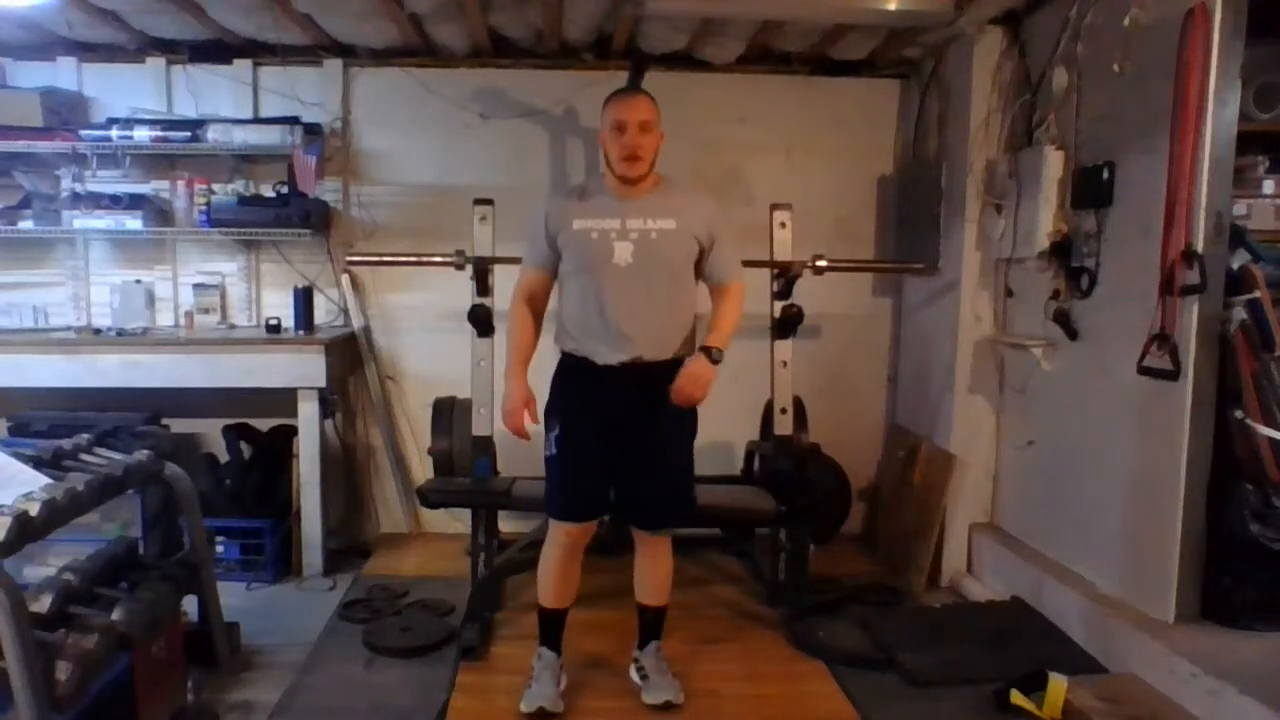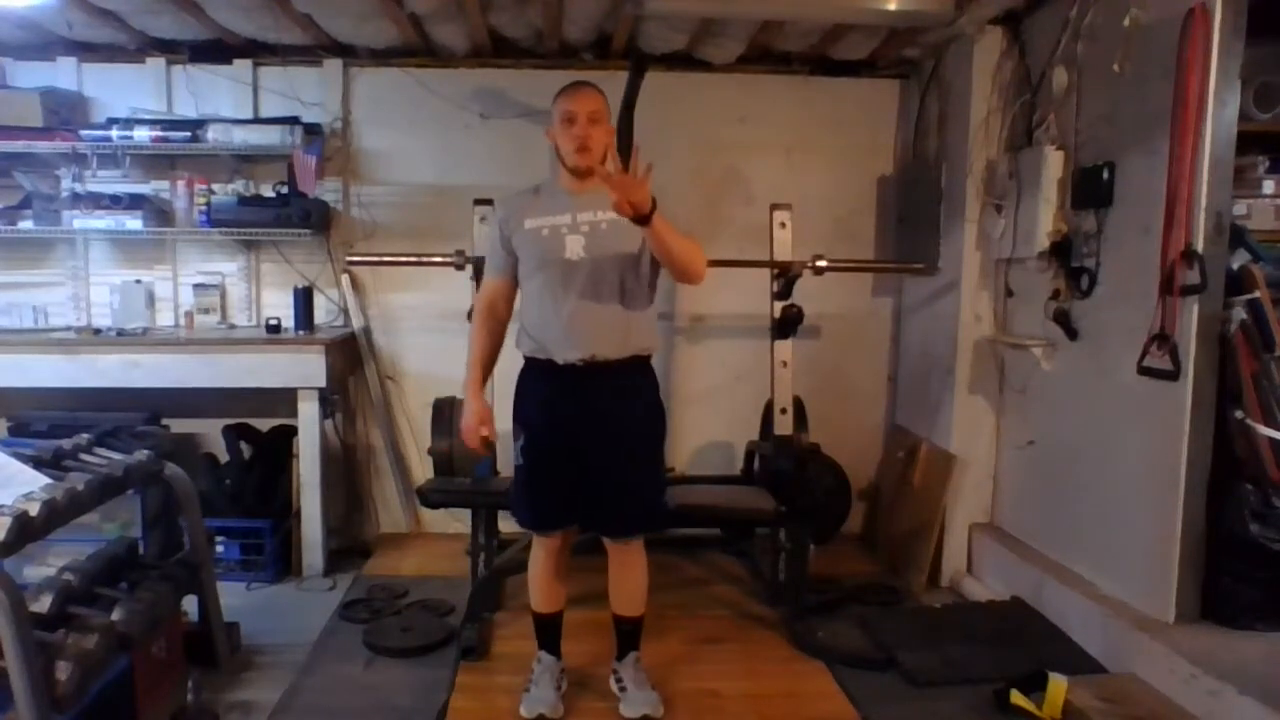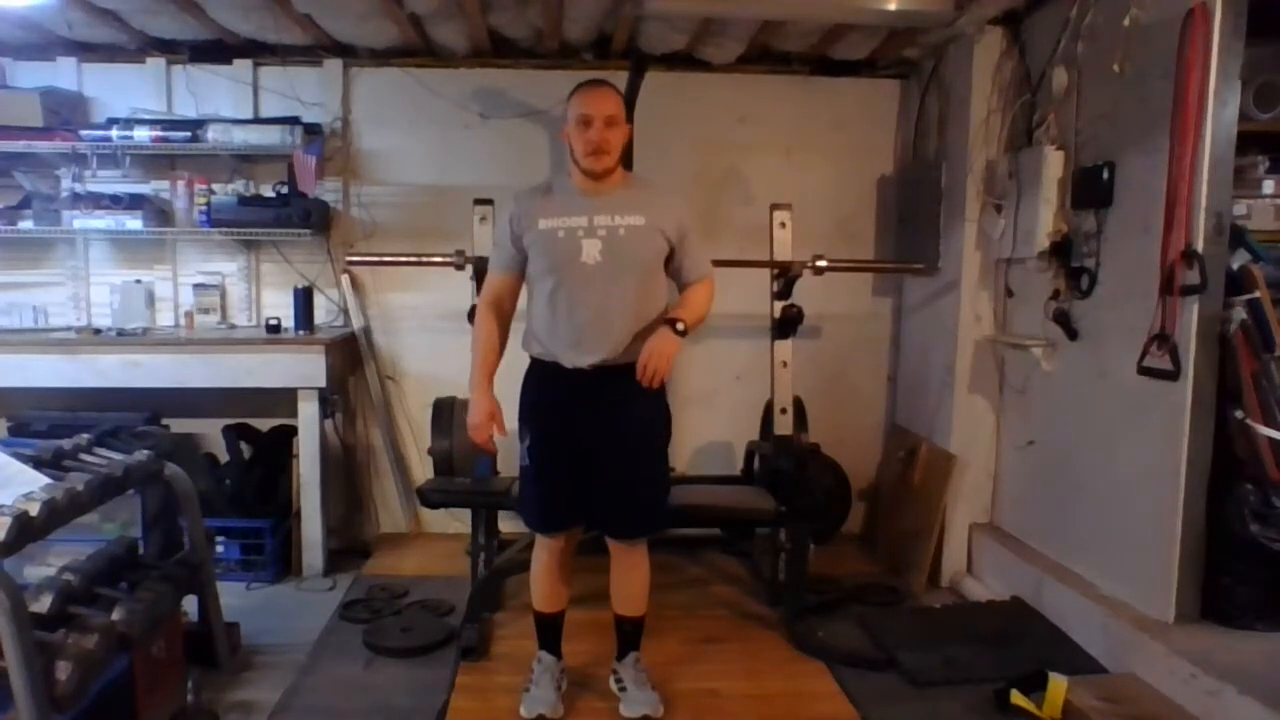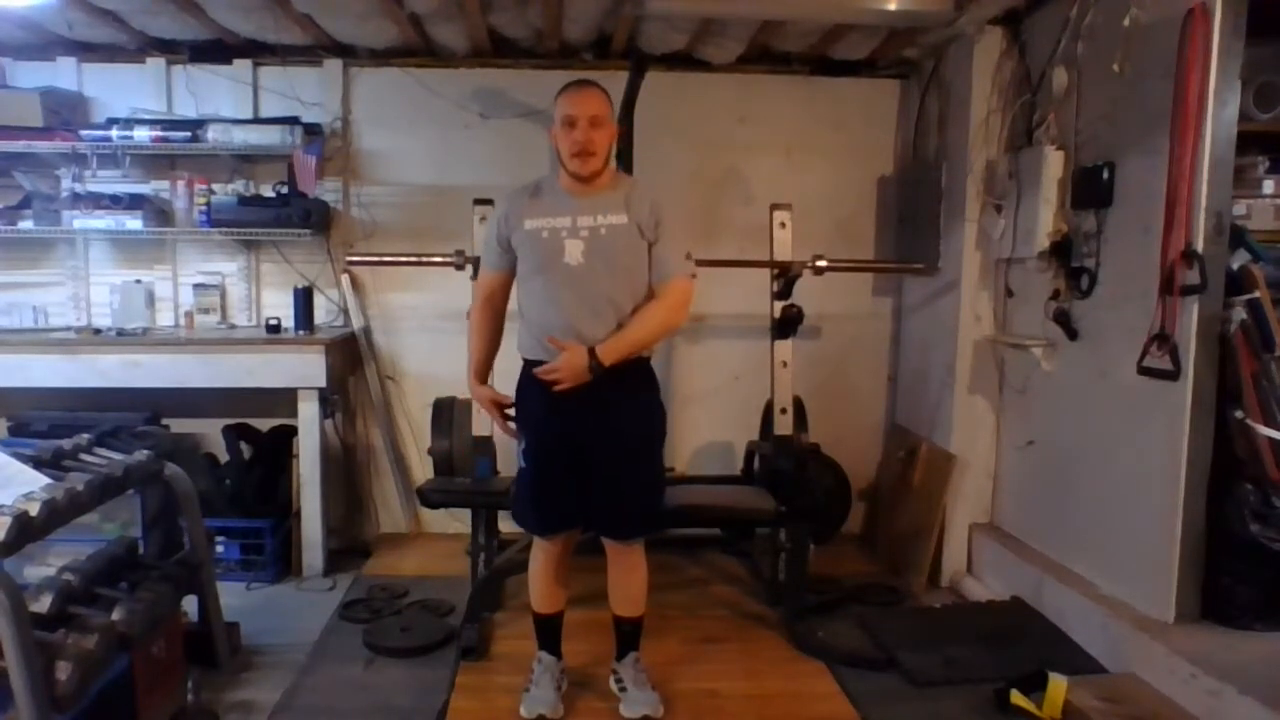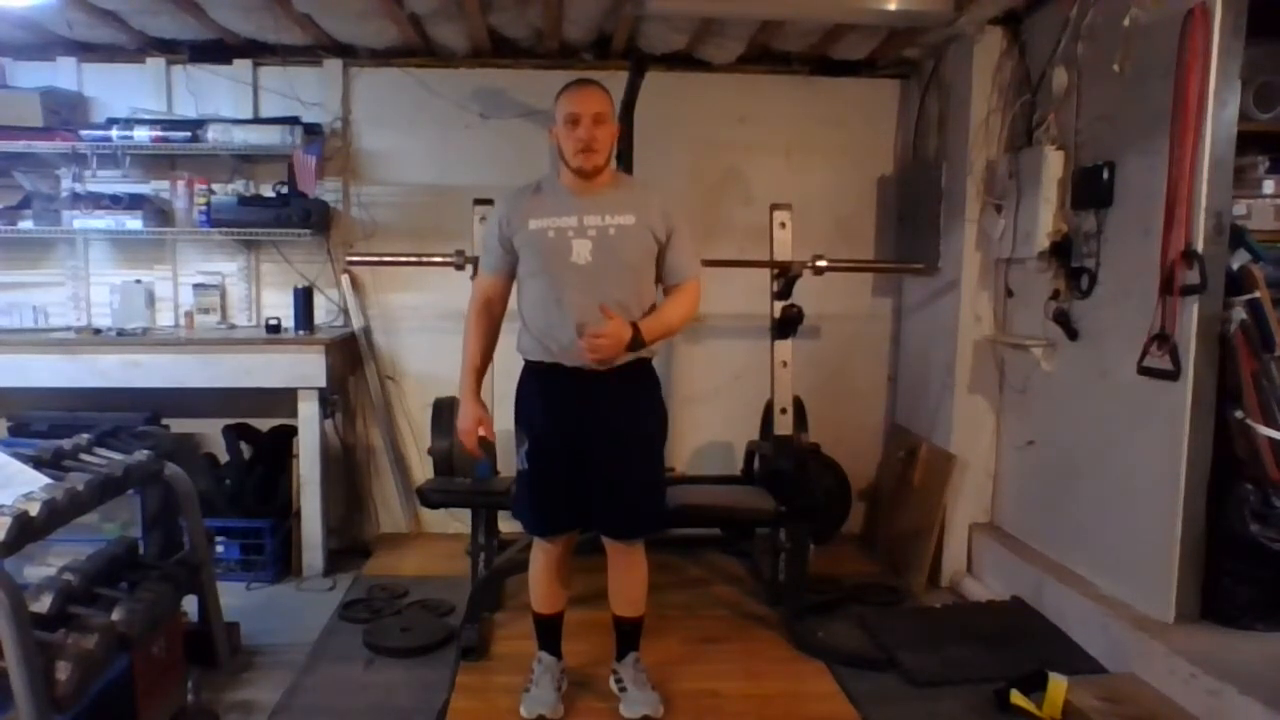
dt=1s
person 1, frame 1
left shoulder: (693, 212)
right shoulder: (564, 211)
left elbow: (730, 290)
right elbow: (528, 298)
left wrist: (707, 354)
right wrist: (515, 377)
left hip: (661, 387)
right hip: (582, 384)
left knee: (653, 530)
right knee: (568, 529)
left ankle: (648, 653)
right ankle: (548, 659)
person 1, frame 2
left shoulder: (643, 206)
right shoulder: (519, 211)
left elbow: (694, 271)
right elbow: (492, 307)
left wrist: (644, 214)
right wrist: (475, 392)
left hip: (625, 385)
right hip: (546, 386)
left knee: (625, 536)
right knee: (549, 535)
left ankle: (628, 664)
right ankle: (548, 663)
person 1, frame 3
left shoulder: (658, 208)
right shoulder: (530, 209)
left elbow: (701, 286)
right elbow: (494, 303)
left wrist: (673, 327)
right wrist: (480, 389)
left hip: (632, 391)
right hip: (552, 388)
left knee: (629, 538)
right knee: (553, 536)
left ankle: (628, 663)
right ankle: (548, 662)
person 1, frame 4
left shoulder: (645, 207)
right shoulder: (519, 209)
left elbow: (674, 301)
right elbow: (489, 296)
left wrist: (595, 358)
right wrist: (478, 377)
left hip: (625, 390)
right hip: (544, 390)
left knee: (625, 537)
right knee: (550, 537)
left ankle: (628, 664)
right ankle: (548, 663)
person 1, frame 5
left shoulder: (650, 207)
right shoulder: (519, 209)
left elbow: (687, 293)
right elbow: (486, 303)
left wrist: (634, 334)
right wrist: (470, 393)
left hip: (628, 390)
right hip: (547, 389)
left knee: (626, 537)
right knee: (550, 538)
left ankle: (628, 664)
right ankle: (548, 663)
